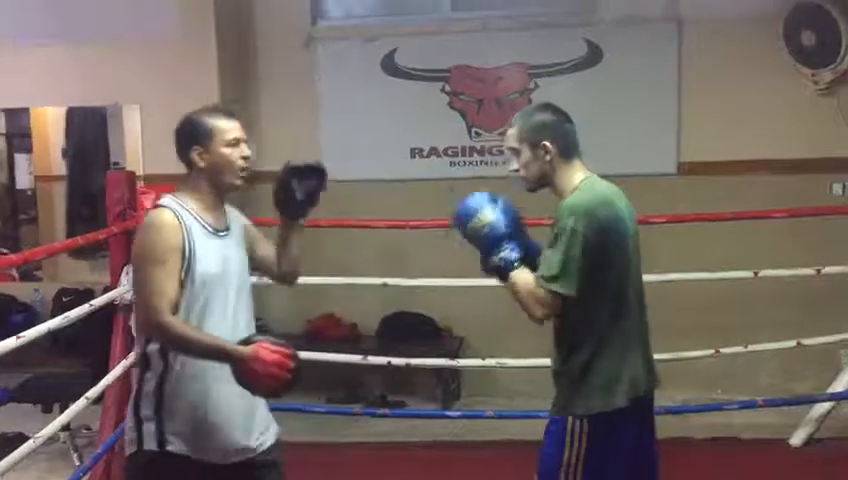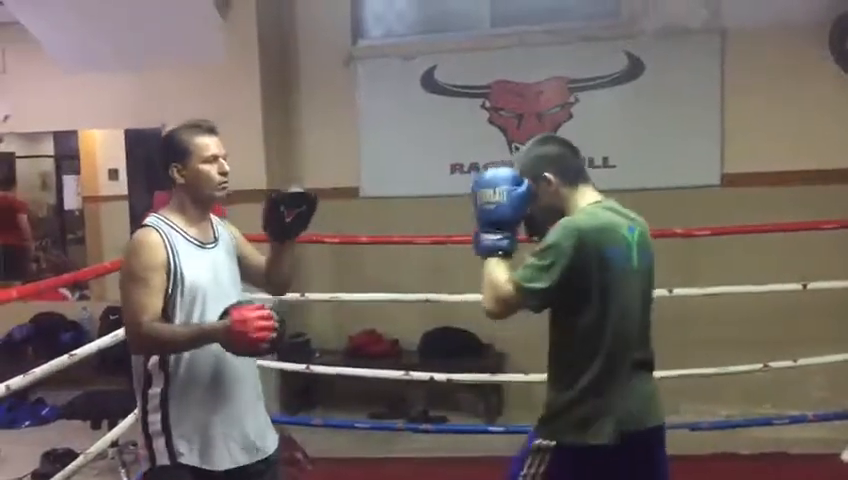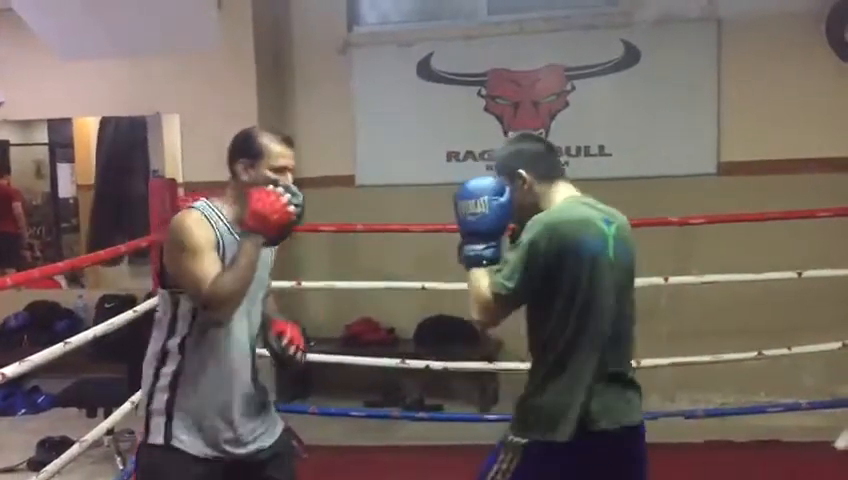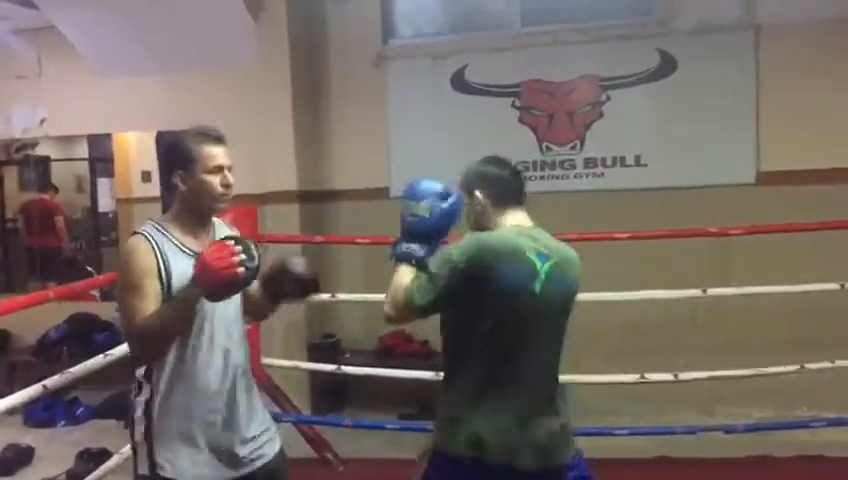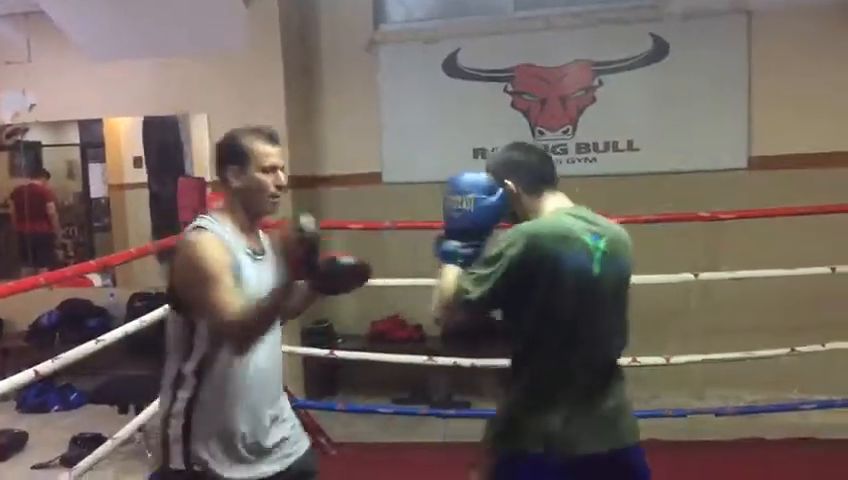
dt=1s
person 1, frame 1
left shoulder: (236, 221)
right shoulder: (165, 224)
left elbow: (285, 271)
right elbow: (158, 322)
left wrist: (292, 220)
right wrist: (240, 354)
right hip: (171, 426)
person 1, frame 2
left shoulder: (226, 232)
right shoulder: (151, 242)
left elbow: (275, 283)
right elbow: (140, 335)
left wrist: (282, 240)
right wrist: (220, 330)
right hip: (181, 434)
person 1, frame 3
left shoulder: (266, 229)
right shoulder: (192, 225)
right elbow: (217, 306)
left wrist: (276, 326)
right wrist: (255, 236)
left hip: (247, 410)
right hip: (184, 417)
person 1, frame 4
left shoulder: (231, 237)
right shoulder: (144, 249)
right elbow: (141, 343)
left wrist: (275, 287)
right wrist: (197, 286)
right hip: (176, 442)
person 1, frame 5
left shoulder: (261, 239)
right shoulder: (204, 243)
right elbow: (238, 333)
left wrist: (318, 283)
right wrist: (290, 275)
right hip: (204, 441)
person 2, frame 1
left shoulder: (580, 209)
right shoulder: (607, 195)
left elbow: (543, 306)
left wrist: (501, 252)
right wrist: (524, 251)
left hip: (595, 391)
right hip: (629, 380)
person 2, frame 2
left shoulder: (573, 233)
right shoulder: (634, 226)
left elbow: (497, 303)
left wrist: (494, 236)
right wrist: (543, 230)
left hip: (582, 424)
right hip: (641, 418)
person 2, frame 3
left shoulder: (548, 228)
right shoulder: (616, 223)
left elbow: (485, 313)
left wrist: (477, 246)
left hip: (560, 420)
right hip: (621, 415)
person 2, frame 4
left shoulder: (477, 252)
right shoulder: (567, 260)
left elbow: (396, 310)
left wrist: (412, 244)
left hip: (472, 443)
right hip: (549, 442)
person 2, frame 5
left shoulder: (529, 240)
right shoulder: (616, 237)
left elbow: (447, 312)
left wrist: (457, 240)
left hip: (539, 440)
right hip: (612, 433)
